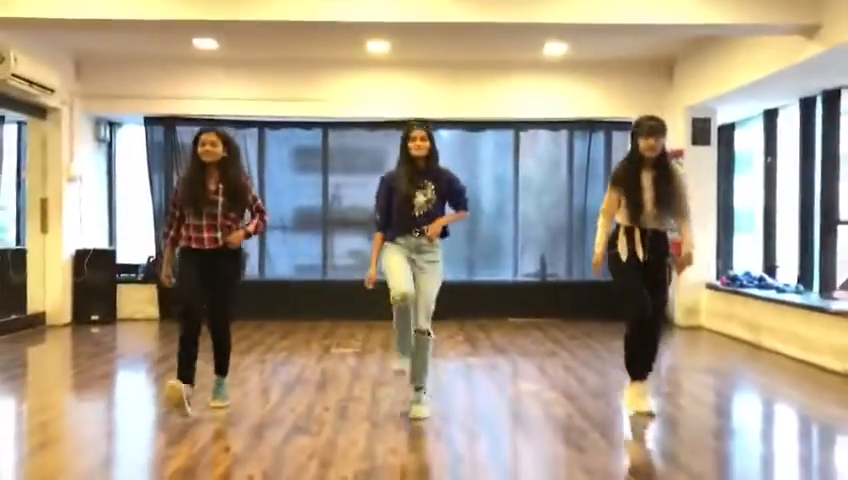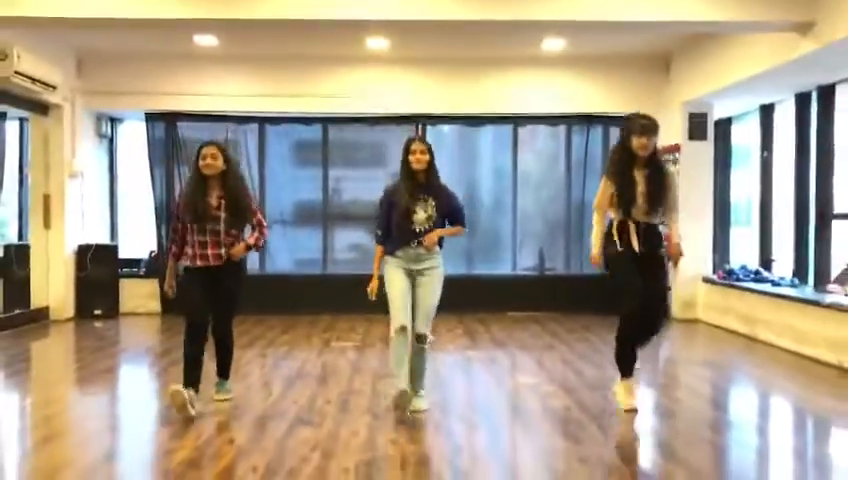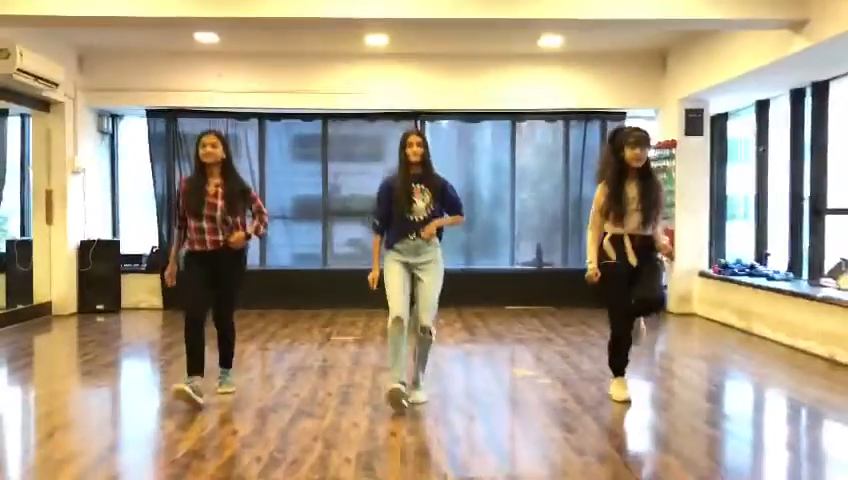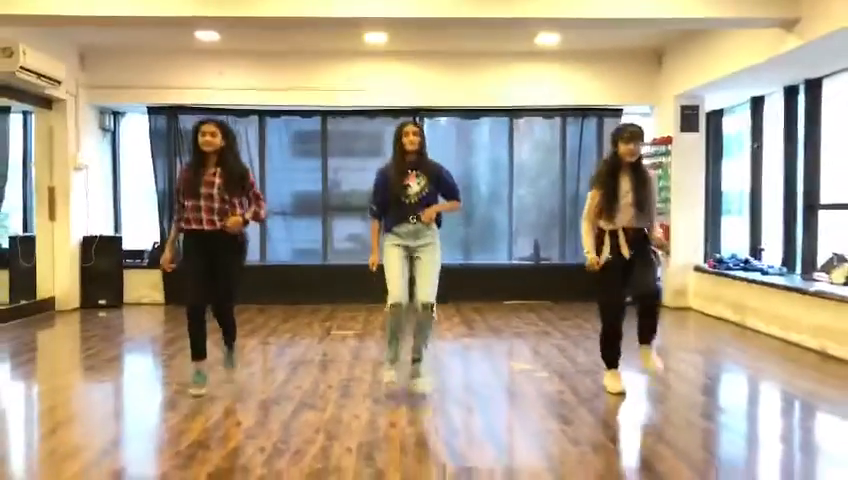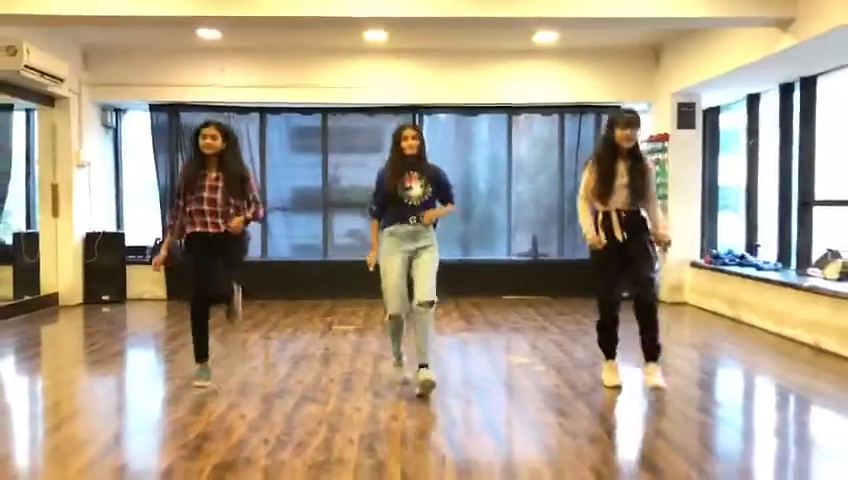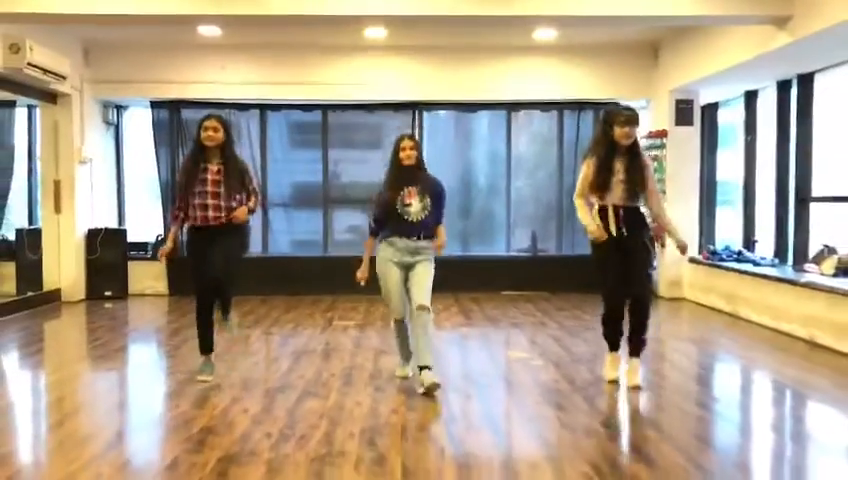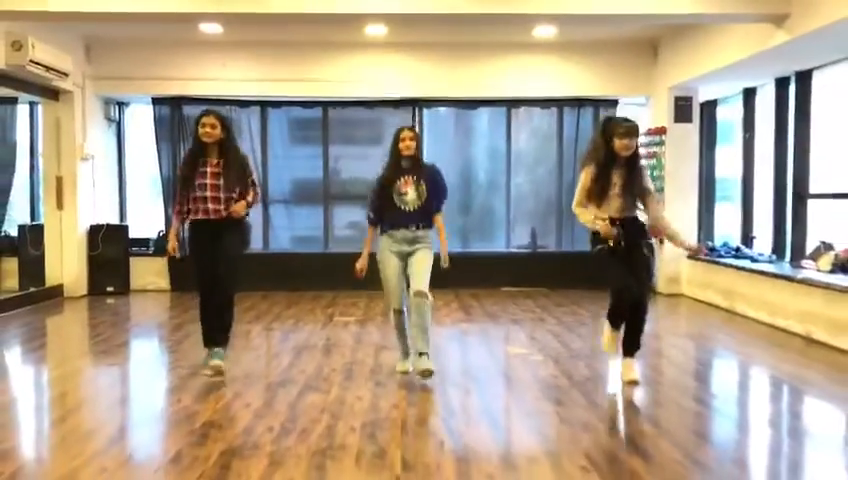
dt=0.1s
person 1, frame 1
left shoulder: (673, 176)
right shoulder: (623, 175)
left elbow: (683, 216)
right elbow: (606, 214)
left wrist: (687, 247)
right wrist: (599, 248)
left hip: (657, 248)
right hip: (626, 247)
left knee: (655, 319)
right knee: (640, 313)
left ankle: (641, 382)
right ankle: (636, 384)
person 1, frame 2
left shoulder: (664, 175)
right shoulder: (616, 172)
left elbow: (670, 212)
right elbow: (600, 211)
left wrist: (675, 239)
right wrist: (597, 246)
left hip: (651, 242)
right hip: (620, 241)
left knee: (657, 308)
right knee: (633, 307)
left ankle: (630, 348)
right ankle: (625, 381)
person 1, frame 3
left shoulder: (654, 184)
right shoulder: (609, 184)
left elbow: (657, 222)
right elbow: (595, 226)
left wrist: (662, 241)
right wrist: (592, 262)
left hip: (645, 252)
right hip: (614, 255)
left knee: (655, 300)
right knee: (622, 321)
left ankle: (639, 312)
right ankle: (618, 379)
person 1, frame 4
left shoulder: (646, 179)
right shoulder: (602, 180)
left elbow: (650, 216)
right elbow: (588, 220)
left wrist: (657, 235)
right wrist: (590, 253)
left hip: (639, 246)
right hip: (610, 248)
left knee: (650, 293)
right knee: (611, 314)
left ankle: (646, 346)
right ankle: (612, 371)
person 1, frame 5
left shoulder: (643, 166)
right shoulder: (598, 164)
left elbow: (651, 203)
right elbow: (584, 204)
left wrist: (660, 230)
right wrist: (591, 232)
left hip: (635, 231)
right hip: (605, 233)
left knee: (645, 293)
right knee: (608, 301)
left ankle: (652, 365)
right ankle: (609, 363)
person 1, frame 6
left shoulder: (641, 162)
right shoulder: (596, 160)
left elbow: (654, 200)
right elbow: (580, 197)
left wrist: (674, 234)
right wrist: (591, 225)
left hip: (635, 225)
right hip: (606, 227)
left knee: (640, 293)
right knee: (614, 295)
left ankle: (634, 361)
right ankle: (613, 355)
person 1, frame 7
left shoulder: (638, 172)
right shoulder: (594, 168)
left elbow: (655, 210)
right elbow: (578, 206)
left wrist: (682, 241)
right wrist: (598, 224)
left hip: (634, 235)
right hip: (606, 238)
left knee: (640, 298)
right knee: (625, 292)
left ankle: (629, 359)
right ankle: (612, 326)
person 2, frame 1
left shoulder: (237, 183)
right shoulder: (186, 184)
left elbow: (260, 214)
right elbow: (173, 224)
left wrist: (244, 232)
right wrist: (166, 261)
left hip: (225, 258)
right hip: (192, 257)
left knee: (219, 321)
right knee: (190, 315)
left ankle: (220, 384)
right ankle: (185, 386)
person 2, frame 2
left shoulder: (239, 197)
right shoulder: (188, 198)
left elbow: (261, 227)
right elbow: (177, 237)
left wrist: (246, 245)
right wrist: (170, 273)
left hip: (228, 271)
right hip: (195, 270)
left knee: (222, 329)
right knee: (196, 327)
left ankle: (223, 382)
right ankle: (189, 391)
person 2, frame 3
left shoulder: (238, 186)
right shoulder: (188, 186)
left elbow: (261, 216)
right elbow: (181, 226)
left wrist: (246, 233)
right wrist: (172, 262)
left hip: (229, 257)
right hip: (197, 258)
left knee: (223, 315)
right knee: (194, 315)
left ankle: (225, 373)
right ankle: (194, 382)
person 2, frame 4
left shoulder: (238, 172)
right shoulder: (188, 173)
left elbow: (259, 202)
right elbow: (180, 212)
left wrist: (243, 218)
right wrist: (169, 248)
left hip: (227, 242)
right hip: (195, 243)
left knee: (222, 303)
right knee: (195, 303)
left ankle: (230, 347)
right ankle: (198, 370)
person 2, frame 5
left shoulder: (238, 173)
right shoulder: (189, 173)
left elbow: (256, 205)
right elbow: (178, 213)
left wrist: (243, 219)
right wrist: (164, 249)
left hip: (228, 240)
right hip: (196, 243)
left knee: (219, 287)
right knee: (198, 304)
left ankle: (232, 292)
right ankle: (202, 366)
person 2, frame 6
left shoulder: (237, 167)
right shoulder: (190, 167)
left elbow: (253, 194)
right elbow: (180, 206)
left wrist: (247, 209)
right wrist: (170, 240)
left hip: (230, 231)
right hip: (199, 234)
left knee: (218, 272)
right knee: (203, 295)
left ankle: (226, 312)
right ankle: (206, 359)
person 2, frame 7
left shoulder: (237, 161)
right shoulder: (191, 162)
left elbow: (253, 188)
right elbow: (181, 201)
left wrist: (246, 202)
right wrist: (173, 234)
left hip: (230, 228)
right hip: (200, 229)
left knee: (224, 285)
right knee: (207, 291)
left ankle: (220, 352)
right ankle: (211, 351)
person 3, frame 1
left shoulder: (444, 178)
right shoulder: (391, 180)
left elbow: (463, 209)
right elbow: (381, 224)
left wrist: (441, 221)
right wrist: (373, 265)
left hip: (429, 253)
right hip: (397, 249)
left knee: (422, 324)
right knee: (403, 293)
left ankle: (419, 394)
right ankle: (402, 353)
person 3, frame 2
left shoulder: (442, 193)
right shoulder: (393, 193)
left elbow: (461, 226)
right elbow: (381, 236)
left wrist: (439, 233)
right wrist: (375, 276)
left hip: (429, 263)
right hip: (397, 262)
left knee: (421, 330)
right knee: (401, 323)
left ankle: (417, 390)
right ankle: (401, 386)
person 3, frame 3
left shoulder: (439, 184)
right shoulder: (390, 185)
left elbow: (459, 215)
right elbow: (379, 227)
left wrist: (437, 223)
right wrist: (375, 267)
left hip: (429, 255)
right hip: (396, 255)
left knee: (425, 323)
right knee: (398, 315)
left ankle: (416, 381)
right ankle: (397, 383)
person 3, frame 4
left shoulder: (435, 170)
right shoulder: (387, 173)
left elbow: (456, 201)
right elbow: (377, 213)
left wrist: (436, 209)
right wrist: (374, 250)
left hip: (427, 239)
right hip: (395, 239)
left knee: (426, 302)
right knee: (397, 301)
left ankle: (417, 363)
right ankle: (392, 361)
person 3, frame 5
left shoulder: (433, 173)
right shoulder: (387, 174)
left elbow: (450, 203)
right elbow: (376, 213)
left wrist: (436, 213)
right wrist: (373, 250)
left hip: (425, 242)
right hip: (394, 241)
left knee: (425, 301)
right knee: (397, 310)
left ankle: (424, 369)
right ankle: (397, 357)
person 3, frame 6
left shoulder: (432, 185)
right shoulder: (388, 188)
left elbow: (438, 221)
right elbow: (375, 228)
left wrist: (441, 238)
right wrist: (364, 264)
left hip: (422, 254)
right hip: (391, 254)
left knee: (422, 307)
right knee: (399, 315)
left ankle: (425, 372)
right ankle: (405, 359)
person 3, frame 7
left shoulder: (430, 173)
right shoulder: (385, 179)
left elbow: (436, 211)
right elbow: (374, 219)
left wrist: (444, 245)
right wrist: (364, 256)
left hip: (421, 243)
right hip: (390, 244)
left knee: (420, 293)
right knee: (397, 306)
right ankle: (405, 355)
